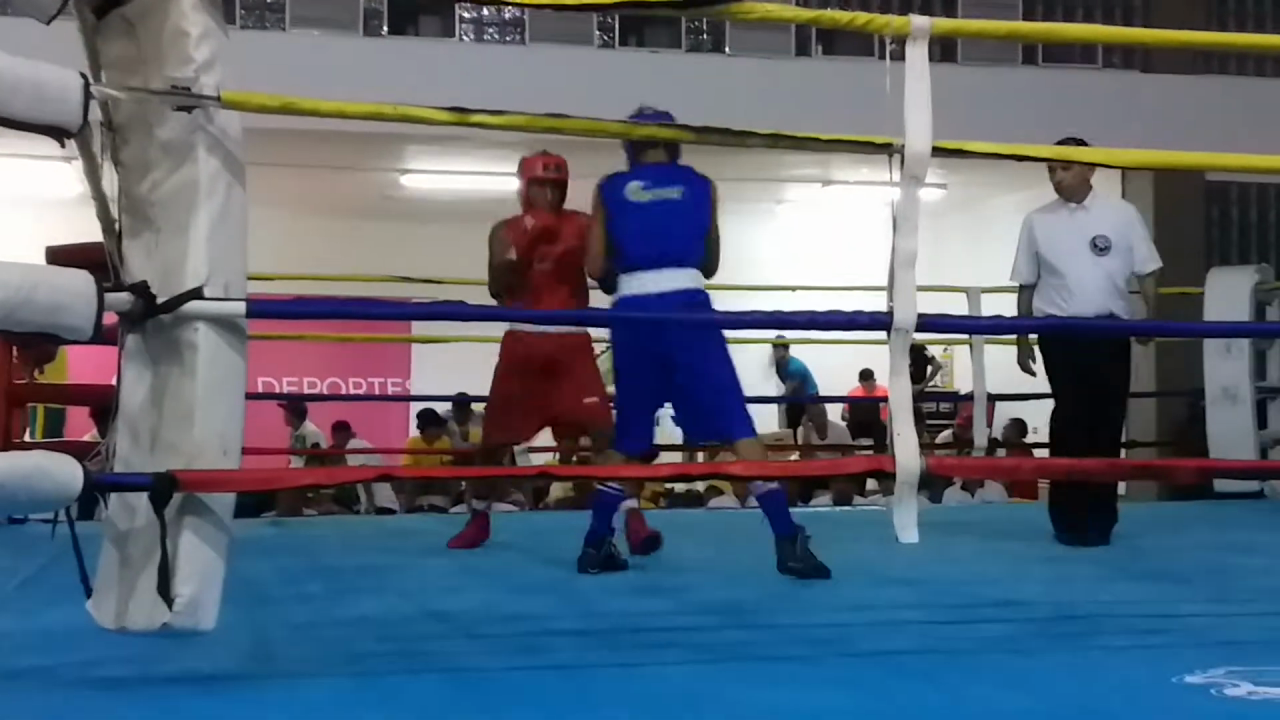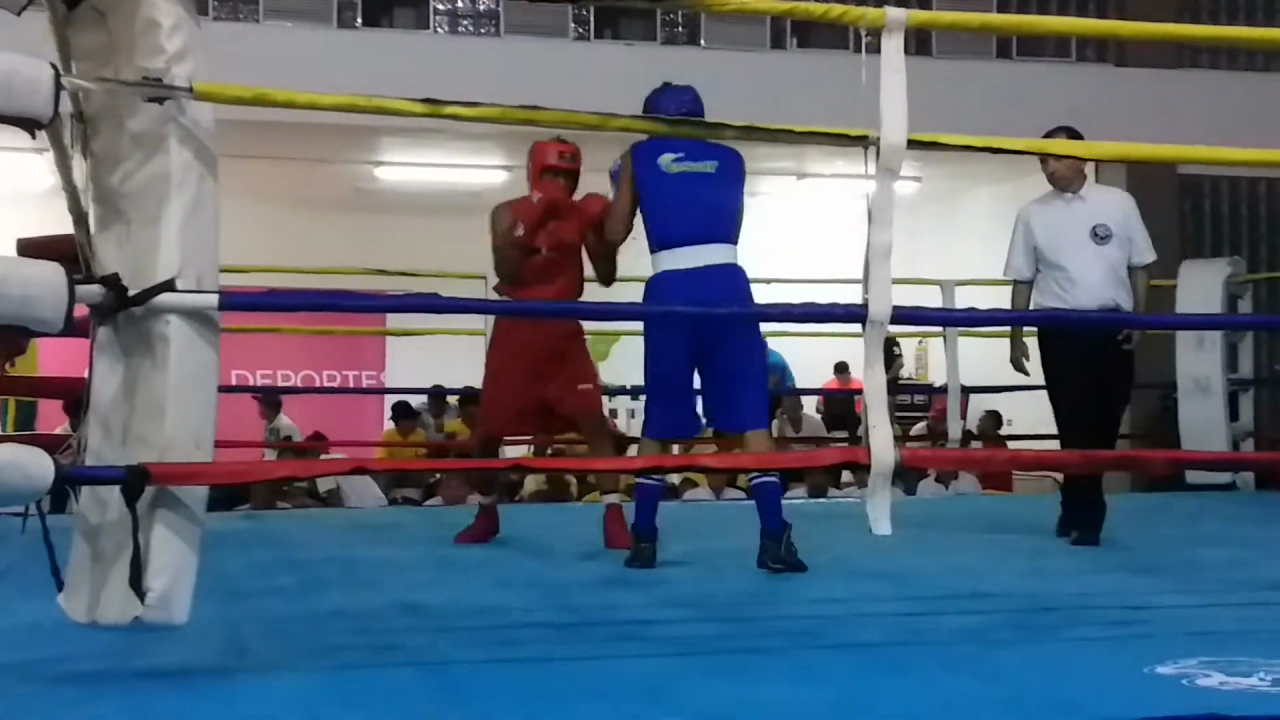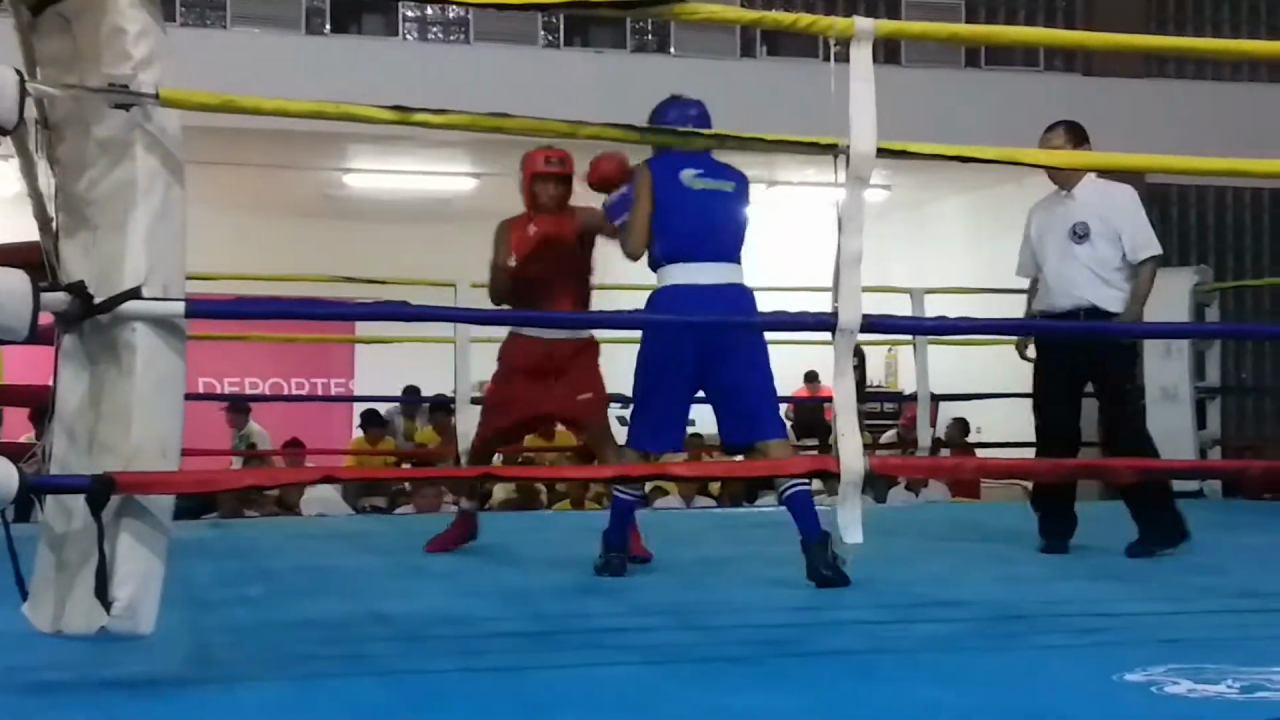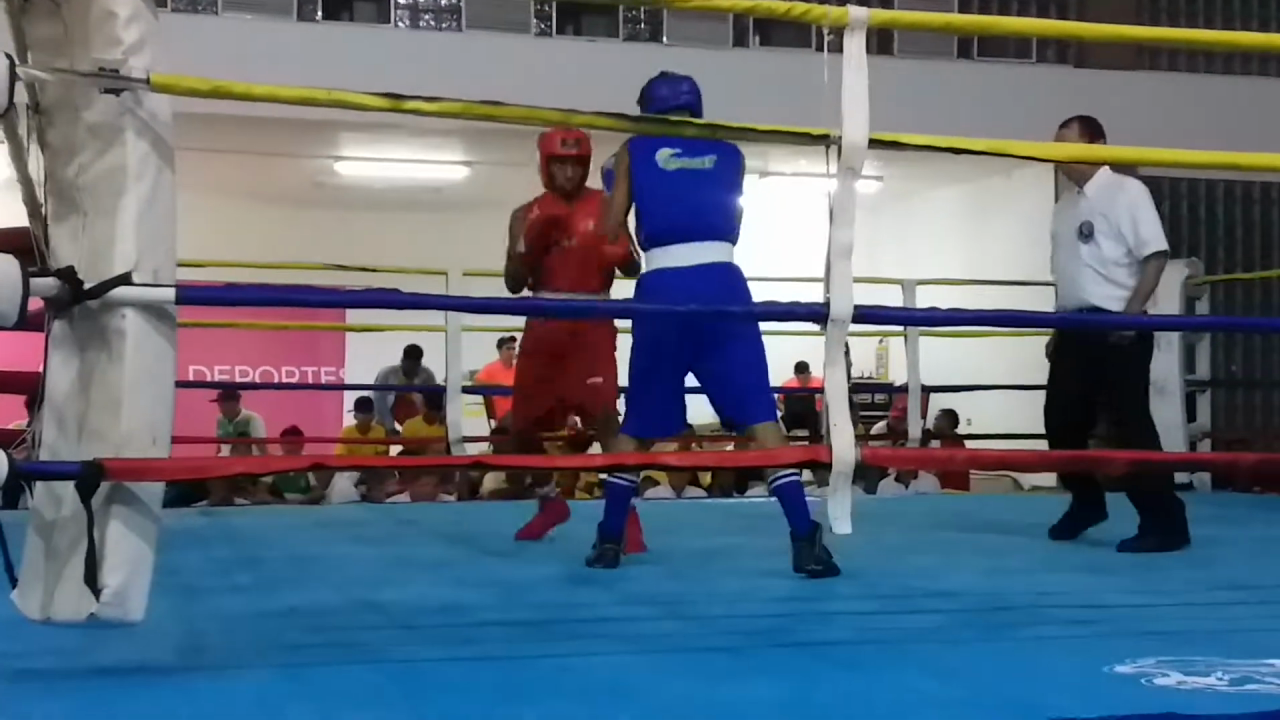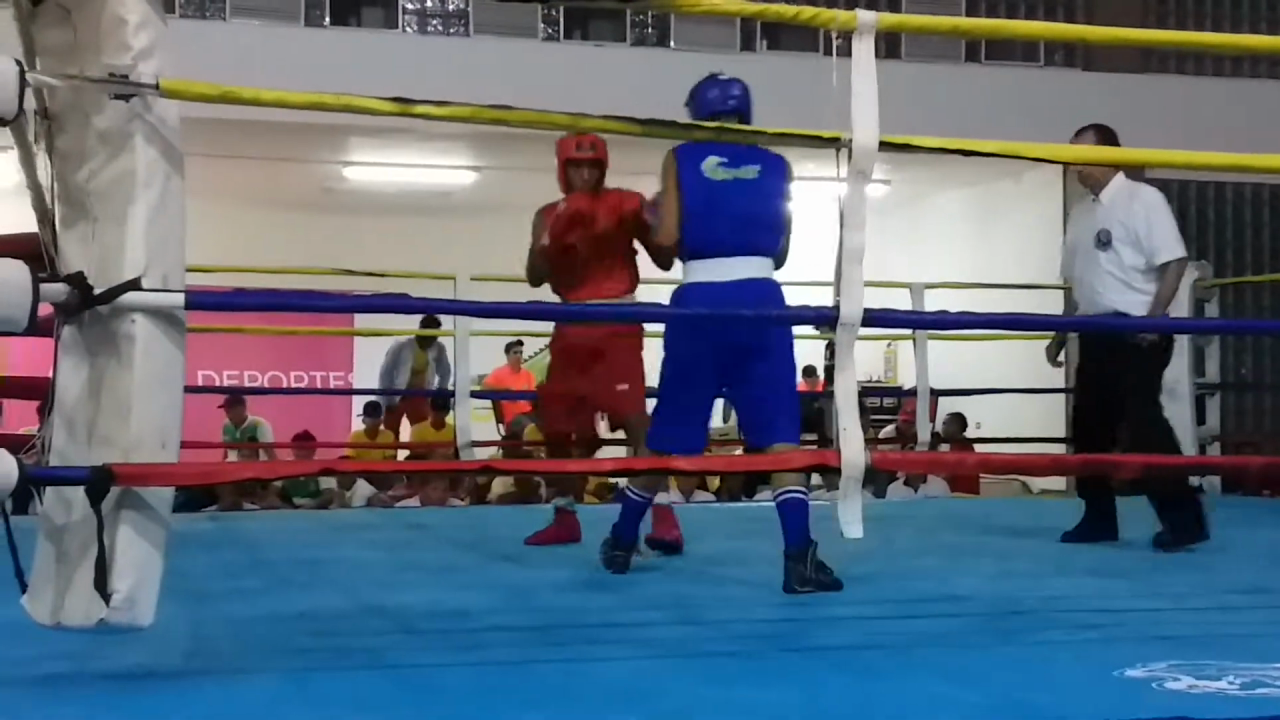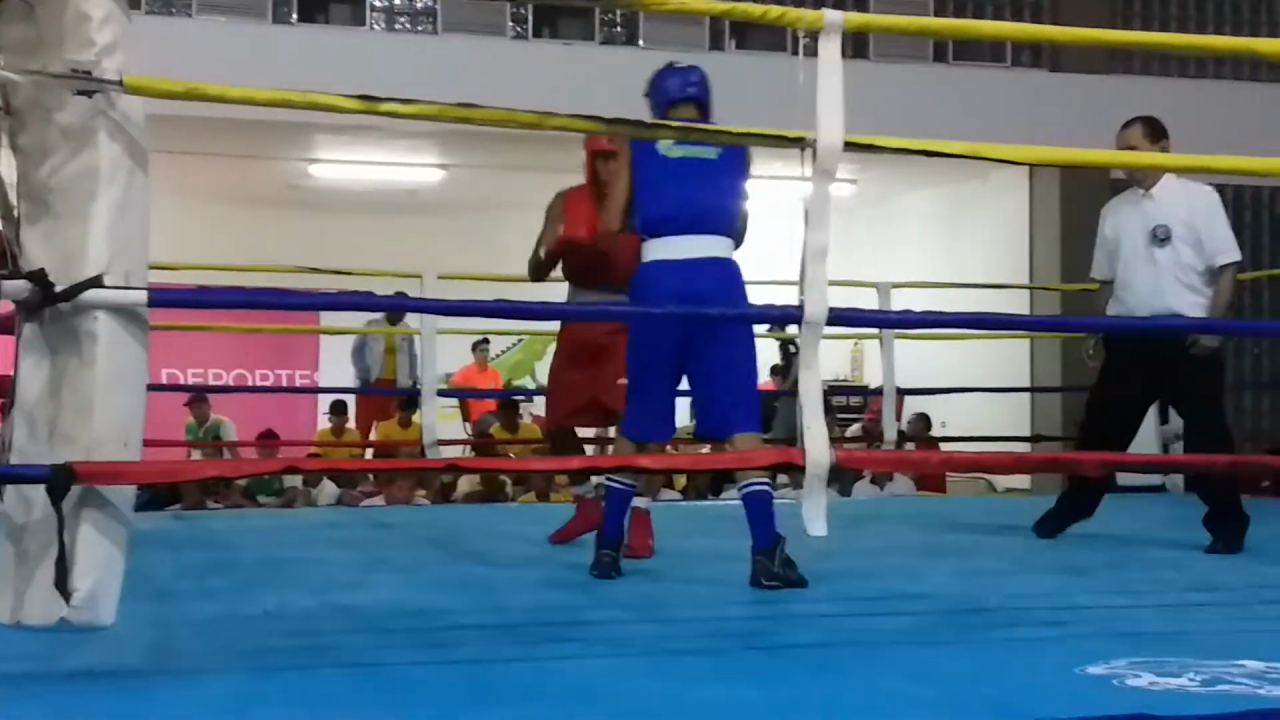
dt=0.4s
person 1, frame 1
left shoulder: (609, 189)
right shoulder: (700, 186)
left elbow: (595, 267)
left hip: (631, 314)
right hip: (686, 309)
left knee: (629, 438)
right knee: (738, 430)
left ankle: (596, 544)
right ankle: (789, 543)
person 1, frame 2
left shoulder: (637, 158)
right shoulder: (731, 160)
left elbow: (614, 235)
left hip: (670, 291)
right hip: (726, 284)
left knee: (659, 423)
right knee: (752, 417)
left ankle: (643, 539)
right ankle: (773, 538)
person 1, frame 3
left shoulder: (650, 171)
right shoulder: (735, 181)
left elbow: (635, 247)
left wrist: (625, 216)
left hip: (674, 306)
right hip: (731, 304)
left knee: (646, 435)
right knee: (768, 431)
left ankle: (615, 548)
right ankle: (817, 546)
person 1, frame 4
left shoulder: (634, 151)
right shoulder: (730, 156)
left elbow: (611, 230)
left wrist: (618, 189)
left hip: (662, 289)
right hip: (722, 285)
left knee: (639, 422)
right knee: (759, 415)
left ankle: (608, 540)
right ankle: (805, 538)
person 1, frame 5
left shoulder: (681, 159)
right shoulder: (776, 166)
left elbow: (667, 239)
right elbow: (779, 253)
left wrist: (658, 211)
left hip: (699, 303)
right hip: (759, 301)
left knee: (668, 432)
right knee: (781, 434)
left ankle: (621, 542)
right ankle: (798, 556)
person 1, frame 6
left shoulder: (636, 145)
right shoulder: (734, 150)
left elbow: (611, 225)
left hip: (658, 281)
right hip: (718, 281)
left knee: (639, 422)
right knee: (740, 421)
left ankle: (607, 546)
right ankle: (766, 552)
person 2, frame 1
left shoulder: (1122, 214)
right shoulder: (1037, 222)
left elbow: (1145, 271)
right elbow: (1027, 285)
left wrist: (1151, 315)
right wrist: (1022, 339)
left hip: (1110, 332)
right hip: (1060, 333)
left knee: (1107, 427)
right knee: (1071, 422)
left ankle: (1097, 517)
right ankle: (1069, 517)
person 2, frame 2
left shoulder: (1119, 203)
right shoulder: (1032, 215)
left elbow: (1140, 266)
right elbow: (1023, 281)
left wrist: (1139, 317)
right wrist: (1016, 337)
left hip: (1114, 327)
right hip: (1062, 327)
left knee: (1106, 421)
right knee: (1075, 423)
left ankle: (1076, 505)
right ankle: (1085, 516)
person 2, frame 3
left shoulder: (1117, 196)
right shoulder: (1039, 213)
left elbow: (1148, 259)
left wrist: (1131, 314)
left hip: (1106, 327)
right hip: (1056, 330)
left knee: (1123, 425)
right knee: (1053, 430)
left ankle: (1162, 521)
right ankle: (1054, 526)
person 2, frame 4
left shoulder: (1126, 192)
right shoulder: (1064, 207)
left elbow: (1155, 256)
left wrist: (1132, 312)
right wrist: (1056, 331)
left hip: (1116, 327)
right hip: (1076, 329)
left knee: (1130, 423)
right knee: (1063, 419)
left ankle: (1165, 523)
right ankle: (1086, 505)
person 2, frame 5
left shoulder: (1143, 199)
right shoulder: (1079, 213)
left elbow: (1174, 263)
left wrist: (1155, 318)
right wrist: (1061, 332)
left hip: (1135, 332)
right hip: (1096, 334)
left knee: (1144, 420)
right knee: (1089, 427)
left ankle: (1184, 518)
right ankle: (1098, 519)
person 2, frame 6
left shoulder: (1199, 198)
right shoulder: (1114, 211)
left elbow: (1226, 266)
right elbow: (1106, 279)
left wrist: (1215, 323)
right wrist: (1096, 332)
left hip: (1186, 333)
right hip: (1129, 334)
left knee: (1206, 430)
right knee: (1102, 424)
left ankle: (1227, 524)
right ankle: (1072, 507)
person 3, frame 1
left shoulder: (580, 226)
right shoulder: (505, 231)
right elbow: (499, 293)
right wrist: (518, 249)
left hip: (571, 342)
right hip: (523, 343)
left knee: (603, 428)
right knee: (493, 439)
left ankle: (633, 521)
right ankle: (478, 520)
person 3, frame 2
left shoulder: (580, 216)
right shoulder: (508, 213)
left elbow: (607, 275)
right elbow: (505, 273)
left wrist: (602, 230)
right wrist: (527, 224)
left hip: (564, 332)
right hip: (516, 330)
left knee: (593, 420)
right knee: (489, 430)
left ankle: (614, 520)
right ankle: (486, 515)
person 3, frame 3
left shoulder: (579, 221)
right shoulder: (509, 230)
left elbow: (611, 225)
right elbow: (497, 296)
right wrist: (520, 256)
left hip: (573, 346)
right hip: (523, 345)
left knee: (596, 429)
right knee: (486, 438)
left ankle: (627, 529)
right ankle: (465, 520)
person 3, frame 4
left shoulder: (603, 207)
right shoulder: (526, 215)
left elbow: (633, 270)
right elbow: (513, 284)
left wrist: (622, 258)
right wrist: (529, 238)
left hip: (591, 324)
right hip: (543, 325)
left knee: (603, 414)
right knee: (523, 426)
left ankle: (626, 517)
right ankle: (551, 501)
person 3, frame 5
left shoulder: (625, 203)
right shoulder: (548, 215)
left elbow: (665, 262)
right elbow: (536, 277)
left wrist: (644, 224)
right wrist: (553, 235)
left hip: (619, 329)
right hip: (572, 331)
left knee: (633, 419)
right knee: (556, 430)
left ankle: (663, 516)
right ankle: (564, 519)
person 3, frame 6
right shoulder: (566, 202)
right elbow: (536, 272)
right wrist: (554, 247)
left hip: (626, 321)
right hip: (580, 319)
right knee: (559, 422)
left ankle: (640, 522)
right ankle: (587, 504)
